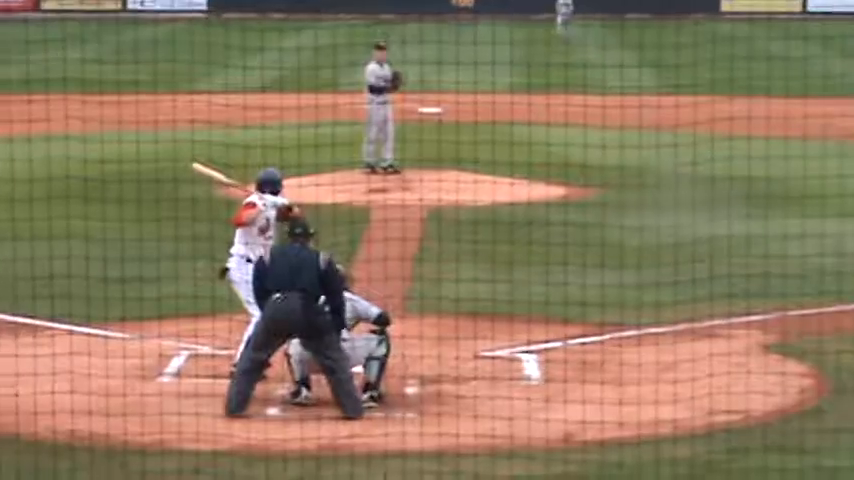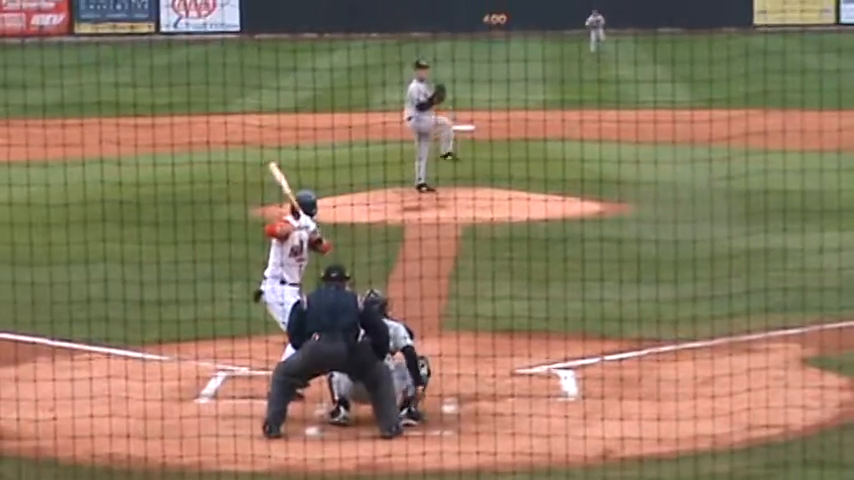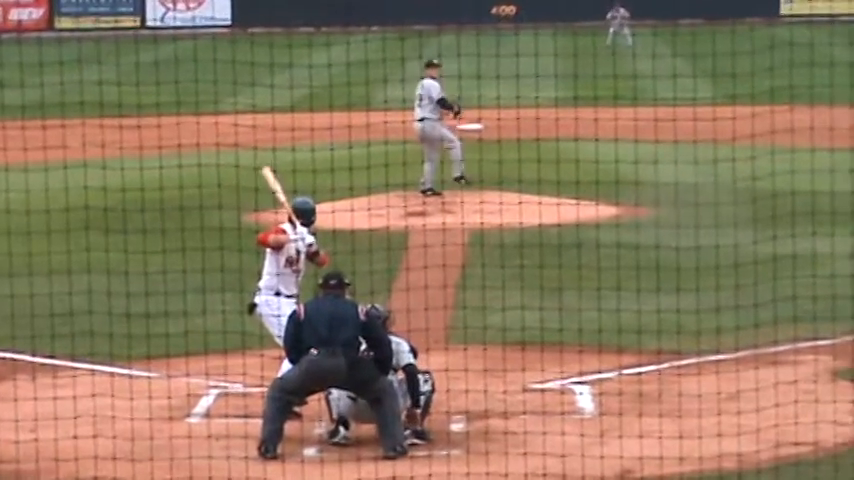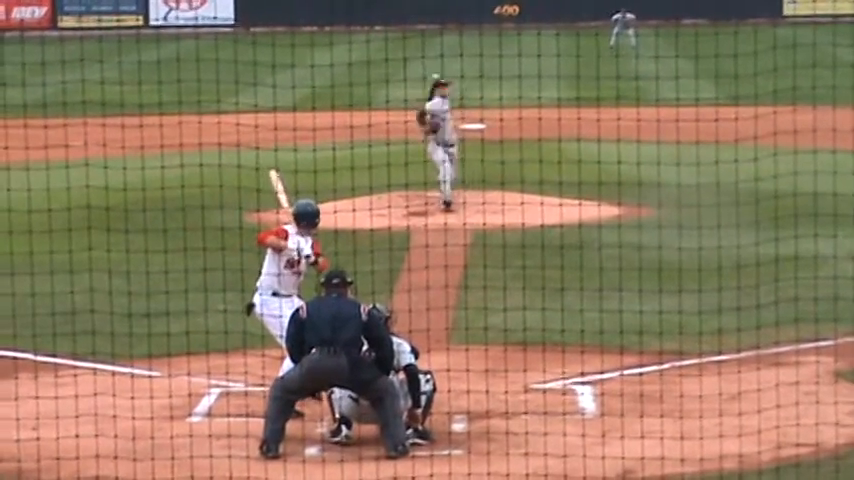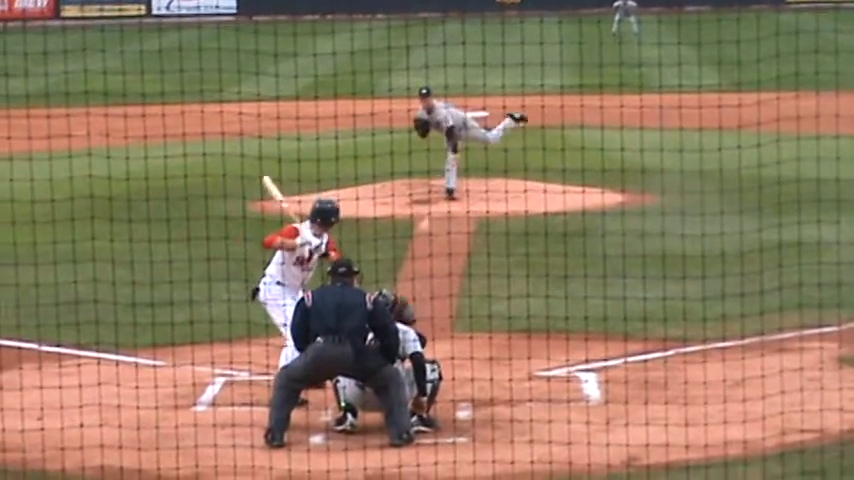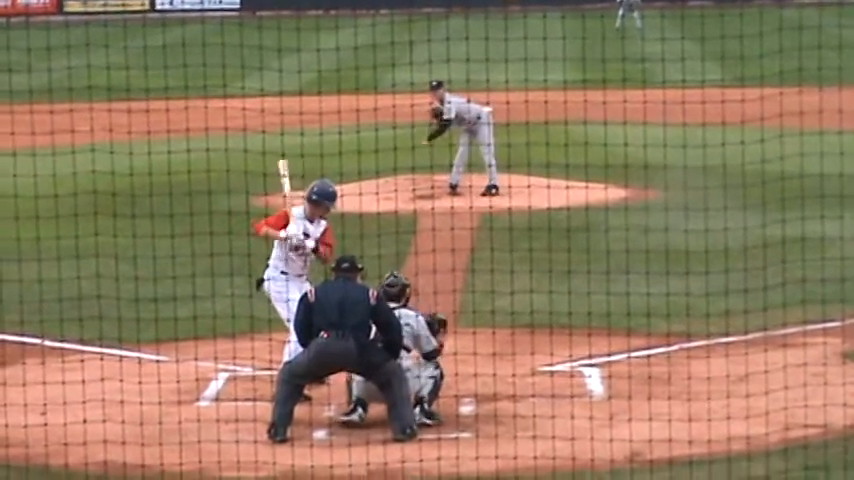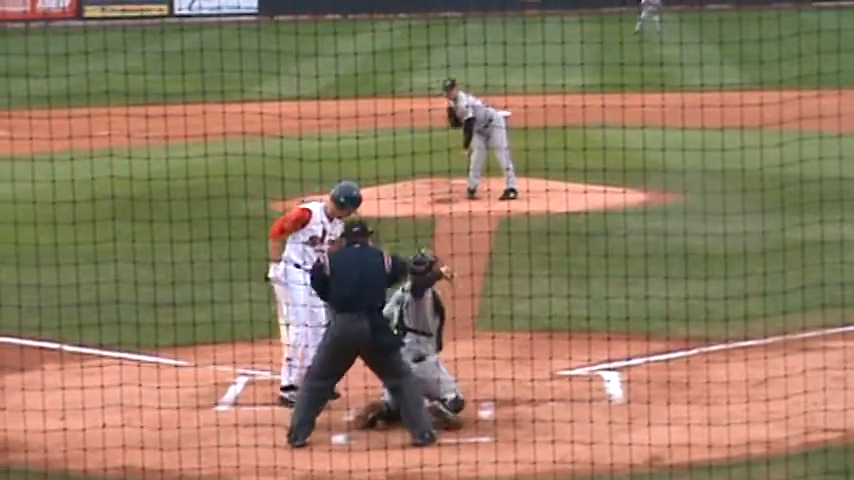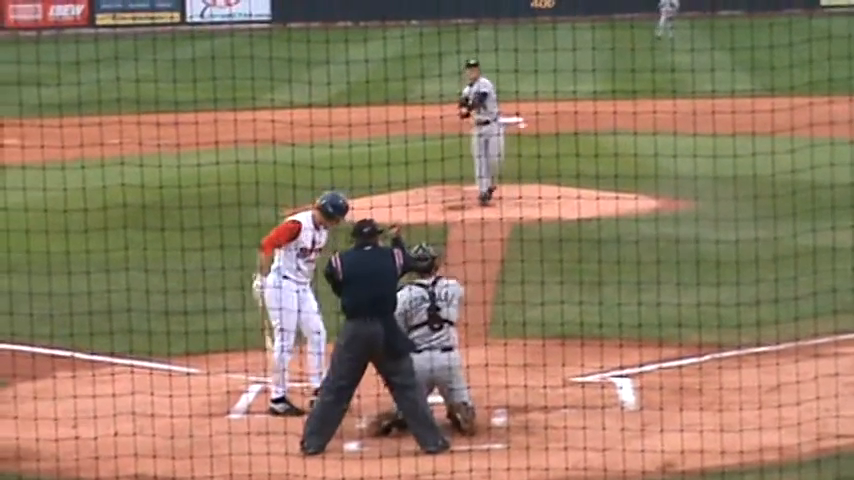
dt=0.5s
person 1, frame 1
left shoulder: (271, 206)
right shoulder: (253, 204)
left elbow: (295, 215)
right elbow: (238, 221)
left wrist: (285, 205)
right wrist: (263, 206)
left hip: (256, 267)
right hip: (244, 268)
right knee: (261, 315)
person 1, frame 2
left shoulder: (305, 228)
right shoulder: (287, 225)
left elbow: (325, 248)
right elbow: (270, 230)
left wrist: (315, 234)
right wrist: (298, 226)
left hip: (289, 290)
right hip: (278, 290)
person 1, frame 3
left shoulder: (303, 238)
right shoulder: (282, 232)
left elbow: (322, 261)
right elbow: (263, 239)
left wrist: (313, 246)
right wrist: (293, 237)
left hip: (286, 302)
right hip: (273, 302)
person 1, frame 4
left shoulder: (310, 241)
right shoulder: (285, 233)
left elbow: (323, 266)
right elbow: (262, 239)
left wrist: (312, 257)
right wrist: (290, 246)
left hip: (290, 299)
right hip: (271, 301)
person 1, frame 5
left shoulder: (325, 239)
right shoulder: (296, 231)
left elbow: (336, 259)
right elbow: (269, 242)
left wrist: (322, 250)
right wrist: (299, 243)
left hip: (295, 292)
right hip: (275, 290)
person 1, frame 6
left shoulder: (323, 226)
right shoulder: (290, 216)
left elbow: (326, 253)
right elbow: (259, 228)
left wrist: (311, 245)
right wrist: (283, 235)
left hip: (301, 280)
right hip: (280, 280)
person 1, frame 7
left shoulder: (337, 225)
right shoulder: (307, 213)
right elbow: (276, 232)
right wrist: (274, 265)
left hip: (313, 277)
right hip: (292, 275)
left knee: (319, 329)
right knee: (298, 331)
right ankle: (288, 388)
person 1, frame 8
left shoulder: (322, 230)
right shoulder: (296, 224)
right elbow: (267, 244)
right wrist: (261, 277)
left hip: (303, 287)
right hip: (281, 285)
left knee: (318, 336)
right knee: (284, 342)
right ankle: (277, 399)
person 2, frame 1
left shoulder: (268, 258)
right shoulder: (322, 259)
left elbow: (259, 292)
right elbow: (336, 295)
right wrist: (337, 326)
left hip: (275, 310)
right hip: (307, 312)
left knee: (253, 356)
right knee: (333, 357)
left ankle: (234, 405)
right ankle: (352, 407)
person 2, frame 2
left shoulder: (306, 300)
right shoulder: (356, 301)
left elbow: (294, 334)
right elbow: (380, 333)
right wrist: (377, 358)
left hip: (315, 350)
right hip: (347, 350)
left knee: (283, 375)
right knee: (380, 376)
left ankle: (272, 426)
right ankle: (390, 426)
person 2, frame 3
left shoulder: (302, 311)
right shoulder: (359, 311)
left elbow: (291, 347)
right elbow: (382, 346)
right wrist: (380, 373)
left hip: (313, 365)
right hip: (348, 365)
left knee: (278, 392)
right knee: (384, 392)
left ankle: (268, 447)
right ankle: (394, 446)
person 2, frame 4
left shoulder: (304, 310)
right shoulder: (362, 310)
left elbow: (293, 346)
right elbow: (384, 346)
right wrist: (382, 372)
left hip: (315, 364)
right hip: (350, 365)
left knee: (280, 391)
right knee: (386, 392)
left ankle: (270, 446)
right ankle: (396, 445)
person 2, frame 5
left shoulder: (310, 298)
right shoulder: (368, 299)
left elbow: (298, 335)
right elbow: (389, 334)
right wrist: (387, 361)
left hip: (319, 352)
right hip: (355, 353)
left knee: (285, 380)
right knee: (391, 380)
left ankle: (275, 435)
right ankle: (400, 433)
person 2, frame 6
left shoulder: (313, 294)
right shoulder: (370, 294)
left elbow: (302, 331)
right elbow: (392, 330)
right wrist: (390, 356)
left hip: (323, 348)
right hip: (358, 349)
left knee: (289, 375)
right knee: (394, 375)
left ankle: (278, 430)
right ankle: (404, 428)
person 2, frame 7
left shoulder: (327, 261)
right shoulder: (384, 259)
left elbow: (319, 288)
right elbow: (400, 272)
left hip: (341, 326)
right hip: (373, 327)
left knee: (315, 380)
right knee: (402, 378)
left ankle: (298, 433)
right ankle: (422, 432)
person 2, frame 8
left shoulder: (339, 262)
right shoulder: (393, 257)
right elbow: (406, 263)
right wrist: (397, 240)
left hip: (354, 330)
right hip: (386, 330)
left knee: (334, 388)
right knee: (407, 387)
left ankle: (312, 441)
right ankle: (432, 440)
person 3, frame 1
right shoulder: (352, 298)
right elbow: (383, 319)
left hip: (310, 357)
right hip: (343, 352)
left knee: (294, 345)
right knee: (380, 340)
left ankle: (302, 389)
right ankle: (370, 392)
person 3, frame 2
right shoulder: (394, 326)
right elbow: (410, 354)
right wrist: (419, 384)
left hip: (353, 389)
right knee: (421, 364)
left ankle: (341, 408)
right ankle: (408, 410)
person 3, frame 3
right shoulder: (397, 343)
right elbow: (411, 373)
right wrist: (415, 407)
left hip: (355, 409)
right knee: (425, 378)
left ankle: (341, 428)
right ankle: (413, 429)
person 3, frame 4
right shoulder: (398, 343)
right elbow: (412, 374)
right wrist: (415, 407)
left hip: (356, 410)
right knee: (426, 378)
left ankle: (342, 427)
right ankle: (414, 429)
person 3, frame 5
right shoulder: (405, 330)
right elbow: (418, 362)
right wrist: (421, 395)
left hip: (362, 397)
left knee: (340, 374)
right knee: (432, 368)
left ankle: (348, 414)
right ankle: (419, 416)
person 3, frame 6
right shoulder: (413, 317)
right elbow: (430, 354)
right wrist: (440, 344)
left hip: (368, 384)
left knee: (355, 376)
right knee: (433, 369)
left ankle: (356, 409)
right ankle: (422, 409)
person 3, frame 7
left shoulder: (400, 292)
right shoulder: (424, 293)
right elbow: (418, 284)
right wrist: (440, 273)
right hip: (424, 365)
left knee: (393, 407)
right knee: (456, 401)
left ankle: (382, 409)
right ankle: (444, 407)
person 3, frame 8
left shoulder: (403, 295)
right shoulder: (453, 287)
left hip: (417, 361)
right hip: (448, 359)
right knee: (462, 406)
left ankle: (391, 419)
right ankle: (461, 412)
person 4, frame 1
left shoulder: (387, 67)
right shoulder: (371, 68)
right elbow: (372, 88)
left wrist: (393, 85)
right wrist: (386, 87)
left hip: (387, 104)
right hip: (375, 105)
left knee: (388, 134)
right knee: (372, 135)
left ankle: (387, 163)
right ankle: (369, 163)
person 4, frame 2
left shoulder: (423, 85)
right shoulder: (415, 86)
left elbow: (425, 102)
right elbow: (421, 106)
left wrist: (434, 96)
right wrist: (435, 101)
left hip: (420, 122)
right hip: (418, 120)
left knee: (422, 154)
right knee: (446, 124)
left ankle: (420, 182)
right ankle: (446, 151)
person 4, frame 3
left shoulder: (421, 85)
right shoulder: (433, 84)
right elbow: (442, 103)
left wrist: (449, 106)
right wrist: (454, 108)
left hip: (421, 125)
right hip: (429, 124)
left knee: (431, 157)
right knee: (454, 143)
left ankle: (426, 187)
right ankle: (458, 175)
person 4, frame 4
left shoulder: (442, 101)
right shoulder: (438, 102)
right elbow: (422, 112)
left hip: (450, 145)
right hip: (436, 145)
left knee: (451, 173)
right knee: (446, 168)
left ankle: (443, 187)
right ankle: (447, 201)
person 4, frame 5
left shoulder: (440, 111)
right shoulder: (421, 114)
left elbow: (450, 132)
right elbow: (423, 134)
left wrist: (454, 151)
right wrist: (420, 128)
left hip: (464, 126)
right hip: (454, 133)
left knee: (491, 138)
right knee: (450, 161)
left ankle: (511, 119)
right ankle: (449, 190)
person 4, frame 6
left shoulder: (449, 104)
right shoulder: (441, 103)
left elbow: (444, 126)
right elbow: (443, 123)
left wrist: (429, 138)
right wrist: (438, 116)
left hip: (481, 120)
right hip: (468, 125)
left knee: (487, 152)
right knee: (461, 153)
left ankle: (493, 185)
right ankle: (453, 184)
person 4, frame 7
left shoulder: (464, 103)
right shoulder: (453, 103)
left elbow: (469, 126)
right elbow: (456, 124)
left wrist: (466, 147)
right wrist: (451, 116)
left hip: (494, 124)
right hip: (480, 129)
left knee: (502, 155)
right knee: (477, 157)
left ankle: (511, 189)
right ankle: (471, 188)
person 4, frame 8
left shoulder: (486, 84)
right shoulder: (466, 90)
left elbow: (480, 101)
right elbow: (464, 114)
left wrist: (468, 108)
right wrist: (462, 106)
left hip: (493, 126)
right hip: (478, 128)
left knee: (494, 159)
right knee: (479, 159)
left ankle: (491, 186)
right ankle: (483, 193)
